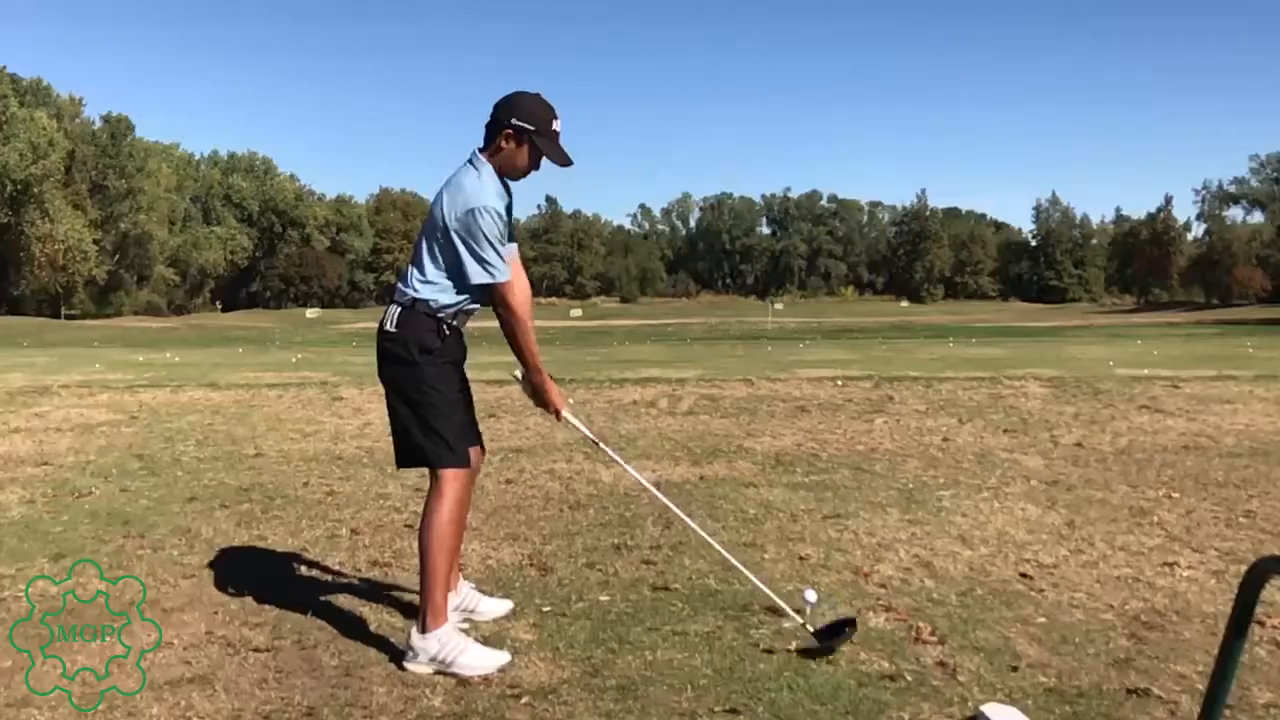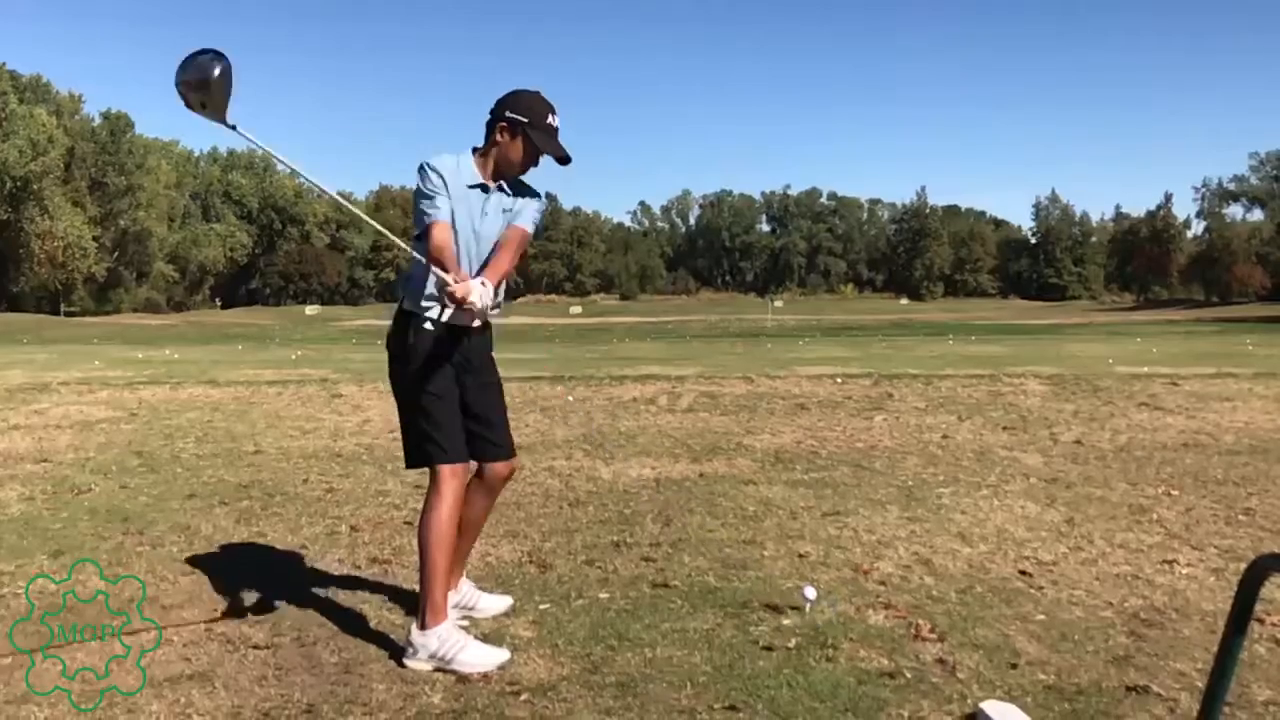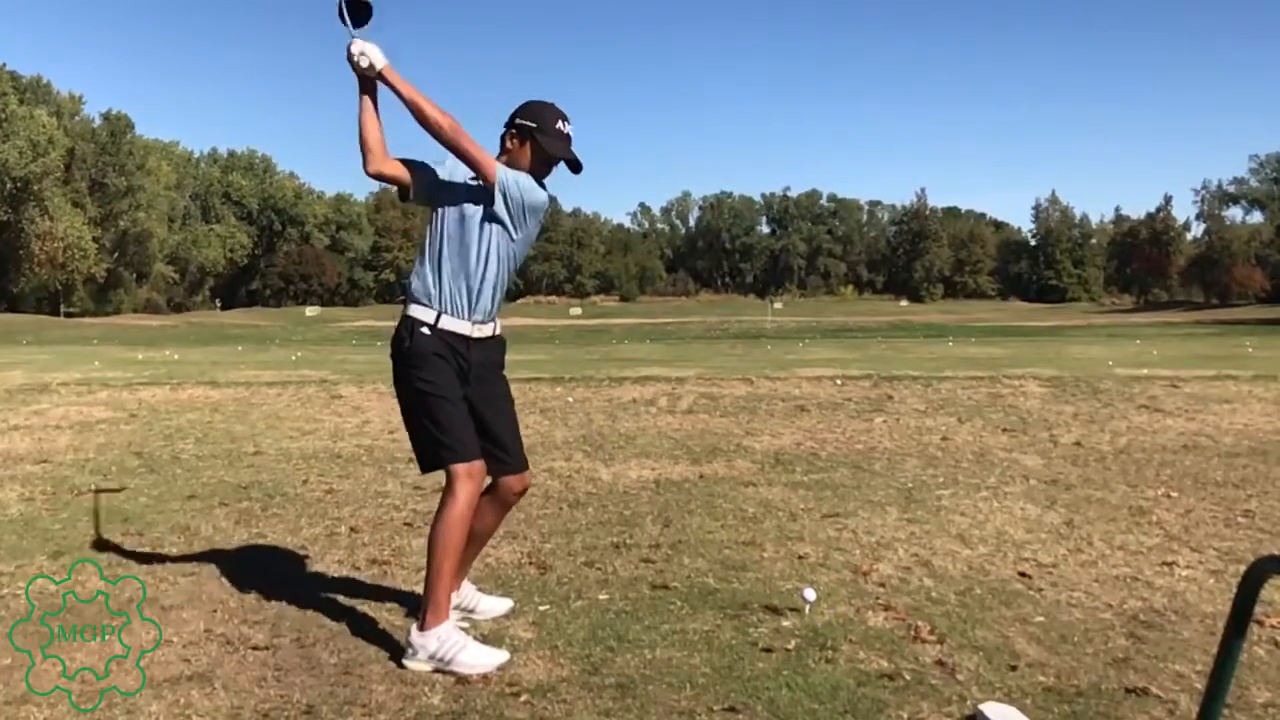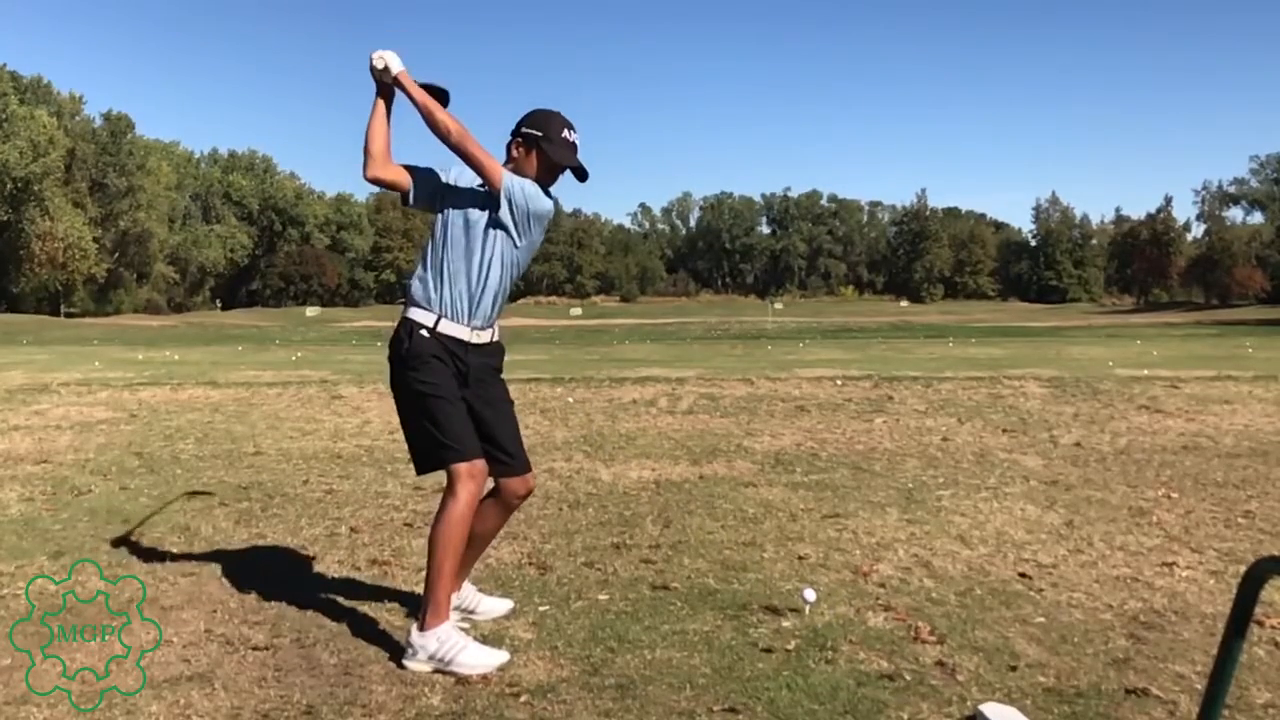
dt=0.4s
person 1, frame 1
left shoulder: (496, 191)
right shoulder: (477, 199)
left elbow: (516, 276)
right elbow: (504, 299)
left wrist: (534, 363)
right wrist: (538, 375)
left hip: (439, 337)
right hip: (419, 337)
left knee: (469, 459)
right knee: (451, 474)
left ankle: (449, 590)
right ankle: (431, 635)
person 1, frame 2
left shoulder: (528, 197)
right shoulder: (440, 172)
left elbow: (512, 240)
right elbow: (440, 239)
left wrist: (486, 284)
right wrist: (455, 284)
left hip: (472, 339)
right hip: (422, 335)
left knee: (499, 465)
right knee: (453, 472)
left ankle: (450, 585)
right ankle: (433, 631)
person 1, frame 3
left shoulder: (534, 199)
right shoulder: (448, 178)
left elbow: (453, 137)
right elbow: (378, 165)
left wrist: (388, 73)
right wrist: (368, 86)
left hip: (482, 349)
right hip: (427, 343)
left knee: (511, 480)
right knee: (467, 475)
left ankle: (451, 587)
right ankle: (431, 631)
person 1, frame 4
left shoulder: (538, 207)
right shoulder: (453, 183)
left elbow: (461, 142)
right elbow: (377, 170)
left wrist: (405, 80)
right wrist: (384, 94)
left hip: (479, 353)
right hip: (426, 346)
left knee: (515, 483)
right knee: (468, 475)
left ankle: (453, 588)
right ankle: (431, 632)
